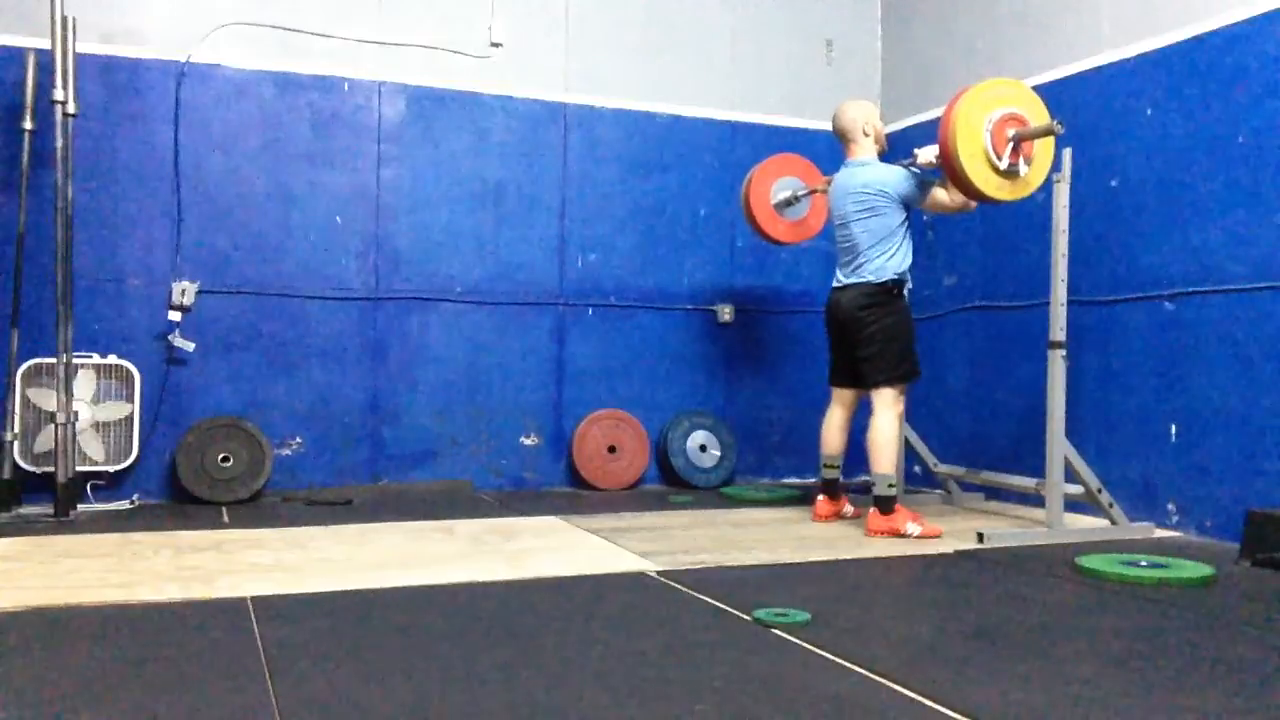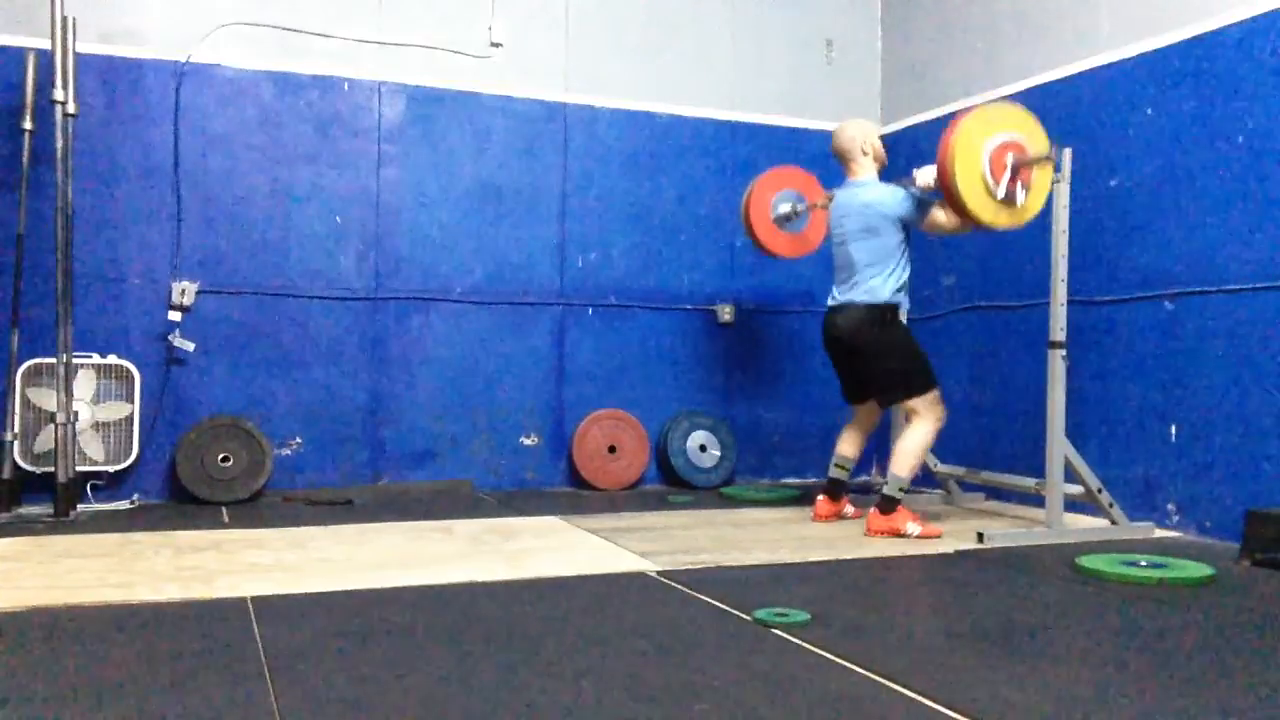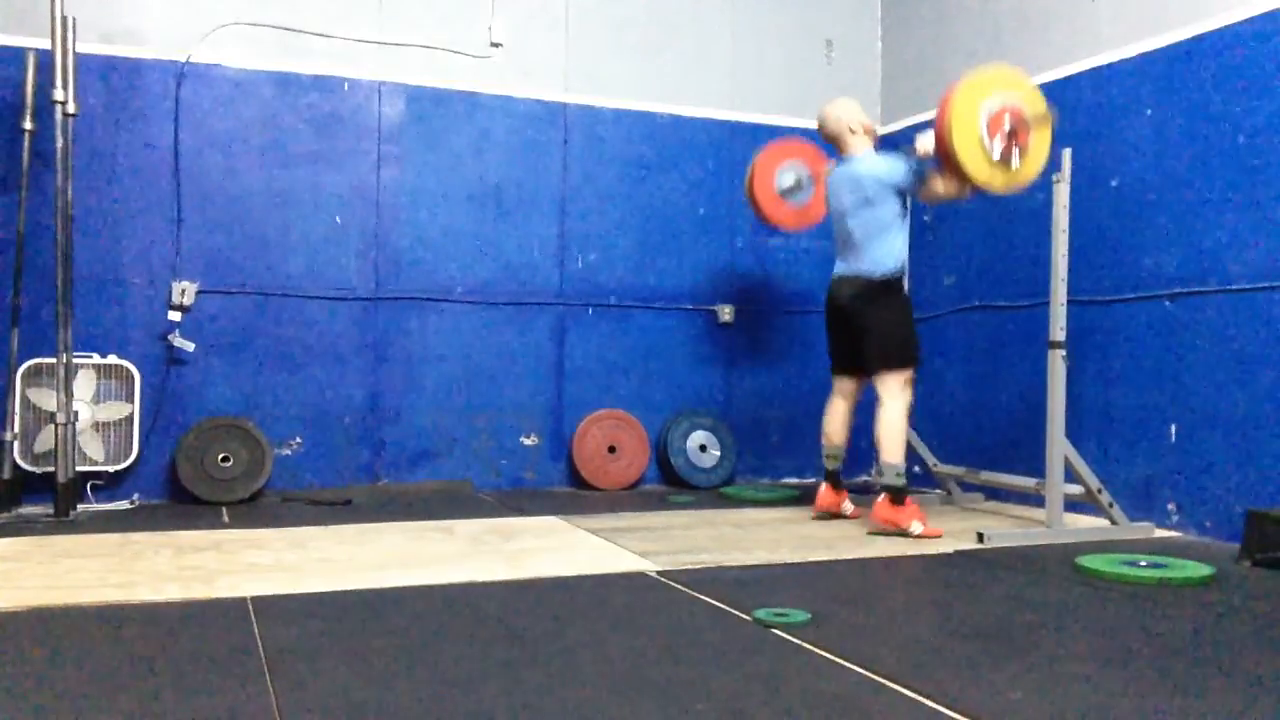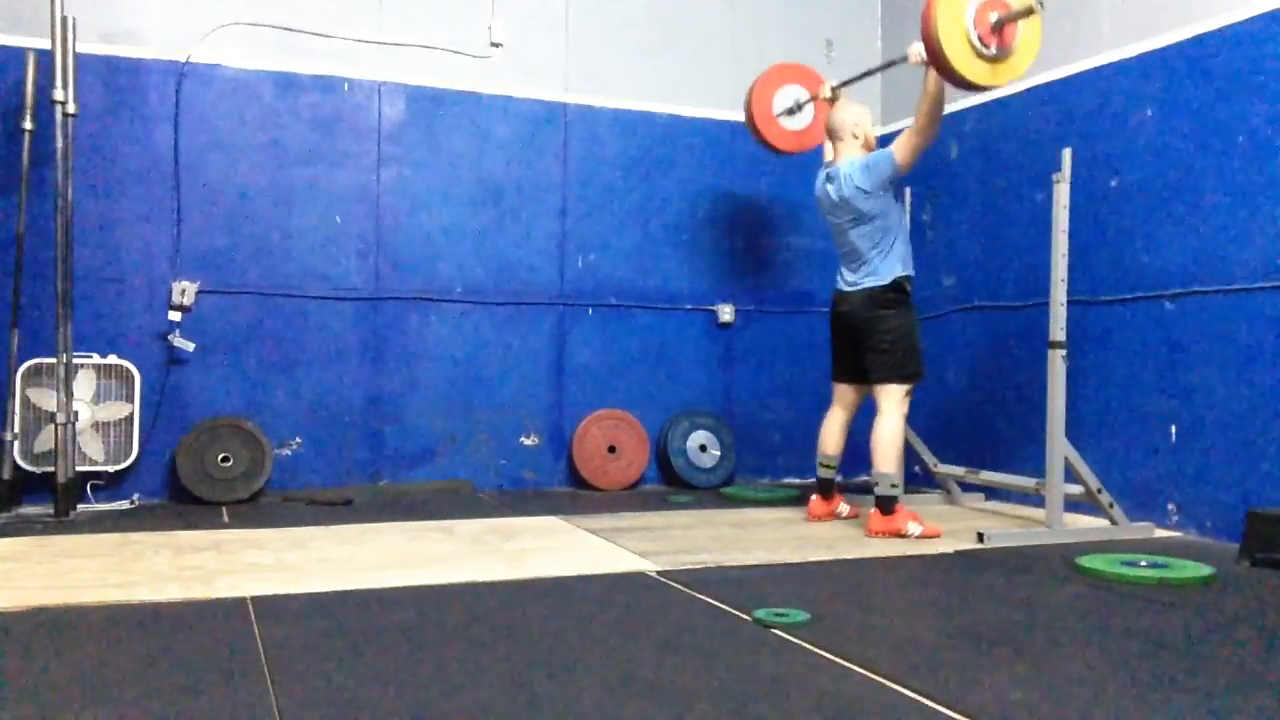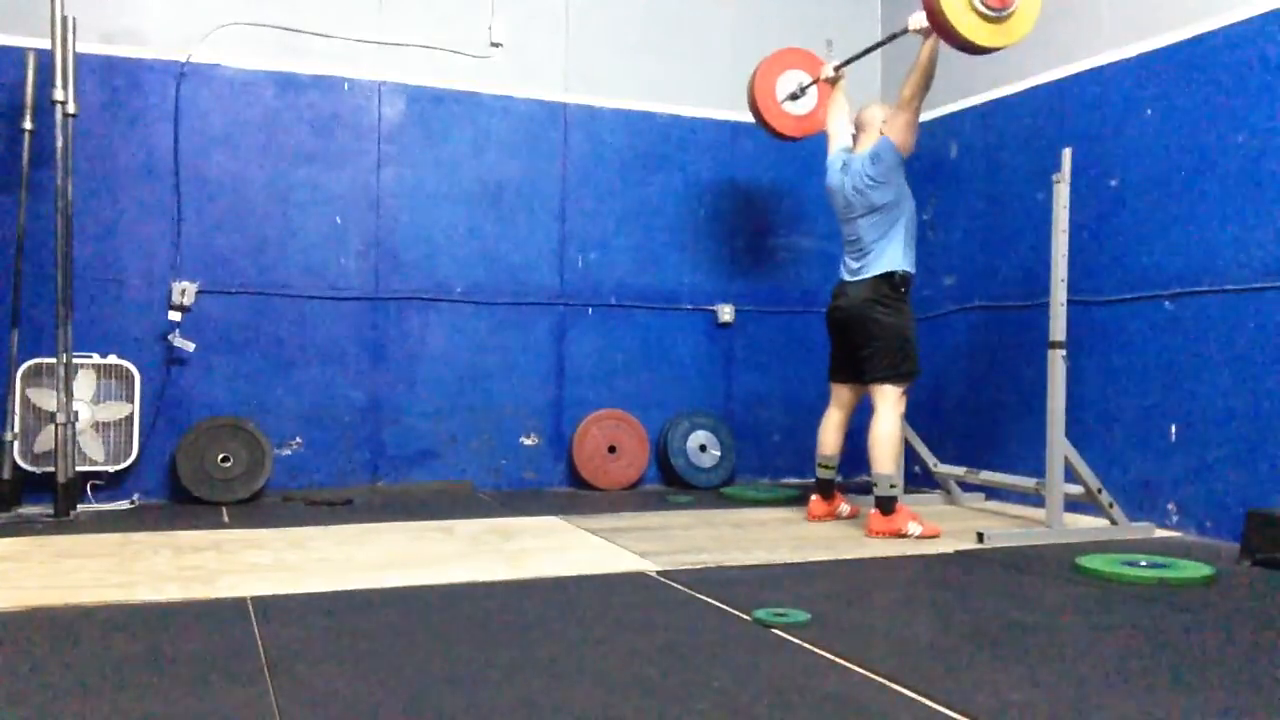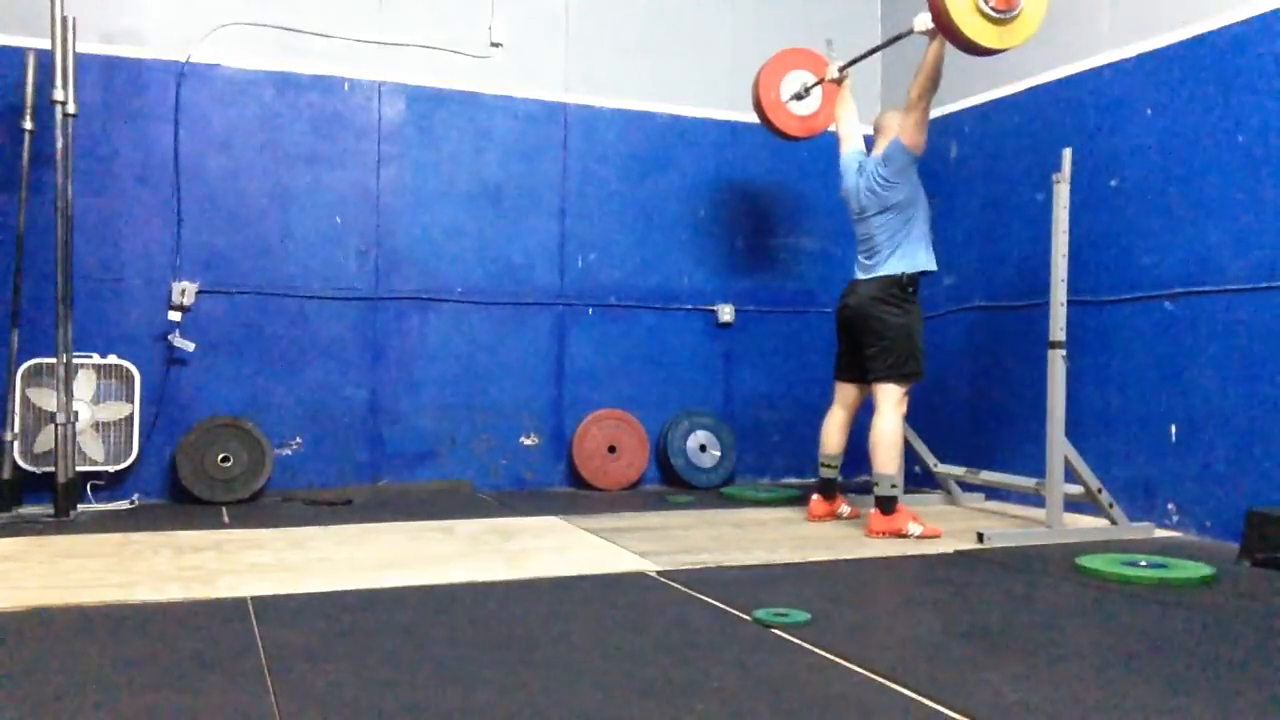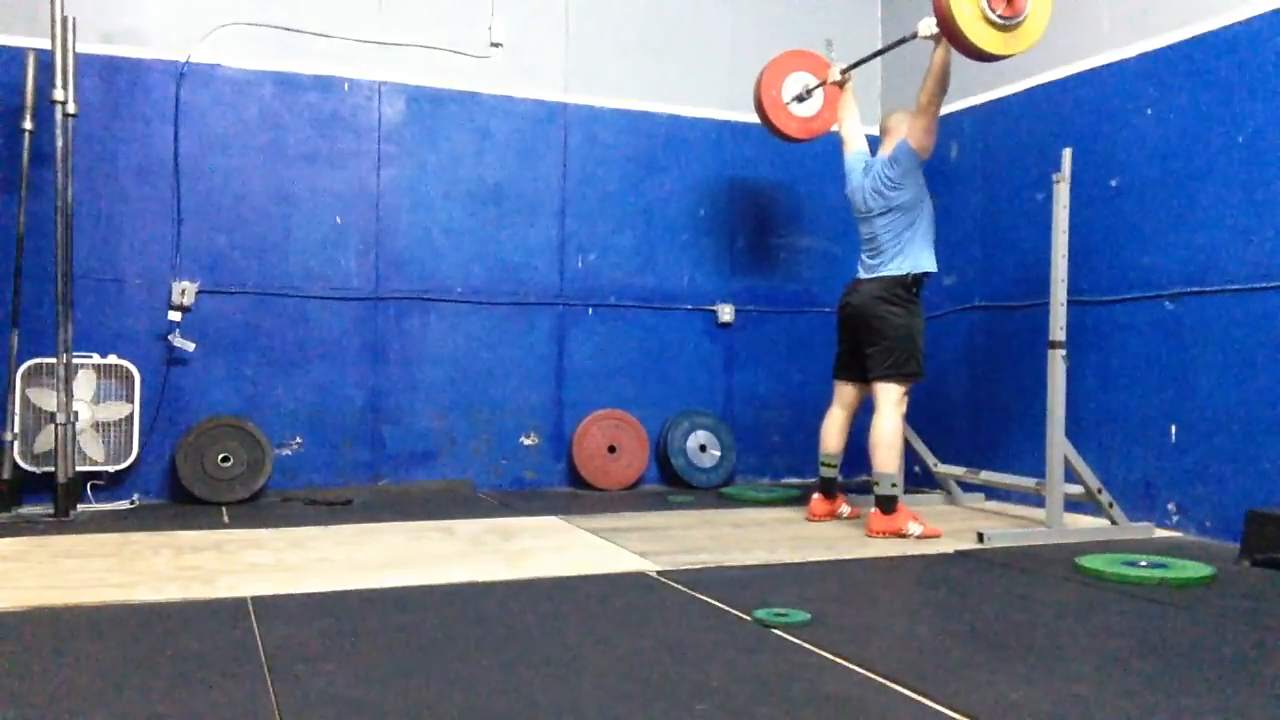
dt=0.4s
person 1, frame 1
left shoulder: (838, 183)
right shoulder: (891, 176)
right elbow: (960, 201)
right wrist: (942, 162)
left hip: (842, 300)
right hip: (877, 299)
left knee: (842, 402)
right knee: (888, 403)
left ankle: (829, 496)
right ankle: (885, 511)
person 1, frame 2
left shoulder: (840, 201)
right shoulder: (890, 197)
right elbow: (956, 223)
left hip: (838, 322)
right hip: (872, 321)
left knee: (868, 413)
right knee: (929, 413)
left ankle: (830, 497)
right ankle: (888, 511)
person 1, frame 3
left shoulder: (836, 177)
right shoulder: (883, 168)
right elbow: (954, 189)
right wrist: (939, 152)
left hip: (843, 291)
right hip: (877, 291)
left knee: (844, 393)
right knee: (895, 393)
left ankle: (830, 490)
right ankle: (892, 502)
person 1, frame 4
left shoulder: (826, 179)
right shoulder: (870, 173)
left elbow: (832, 139)
right elbow: (924, 127)
left wrist: (829, 103)
right wrist: (934, 67)
left hip: (847, 302)
right hip: (883, 301)
left knee: (843, 403)
right knee: (893, 403)
left ankle: (823, 497)
right ankle: (887, 512)
person 1, frame 5
left shoulder: (838, 167)
right shoulder: (881, 162)
left elbow: (837, 123)
right elbow: (910, 99)
left wrist: (834, 84)
right wrist: (931, 37)
left hip: (846, 297)
right hip: (879, 297)
left knee: (841, 402)
right knee: (889, 403)
left ankle: (824, 498)
right ankle: (887, 513)
person 1, frame 6
left shoulder: (854, 169)
right shoulder: (895, 164)
left elbow: (847, 125)
right elbow: (919, 100)
left wrist: (840, 85)
right wrist: (937, 38)
left hip: (858, 296)
right hip: (889, 297)
left knee: (845, 401)
right knee: (892, 401)
left ankle: (825, 497)
right ankle: (887, 513)
person 1, frame 7
left shoulder: (859, 169)
right shoulder: (901, 166)
left elbow: (850, 126)
right elbow: (928, 104)
left wrist: (843, 85)
right wrist: (943, 43)
left hip: (859, 295)
right hip: (891, 297)
left knee: (845, 399)
right knee: (890, 400)
left ankle: (825, 496)
right ankle: (887, 512)
